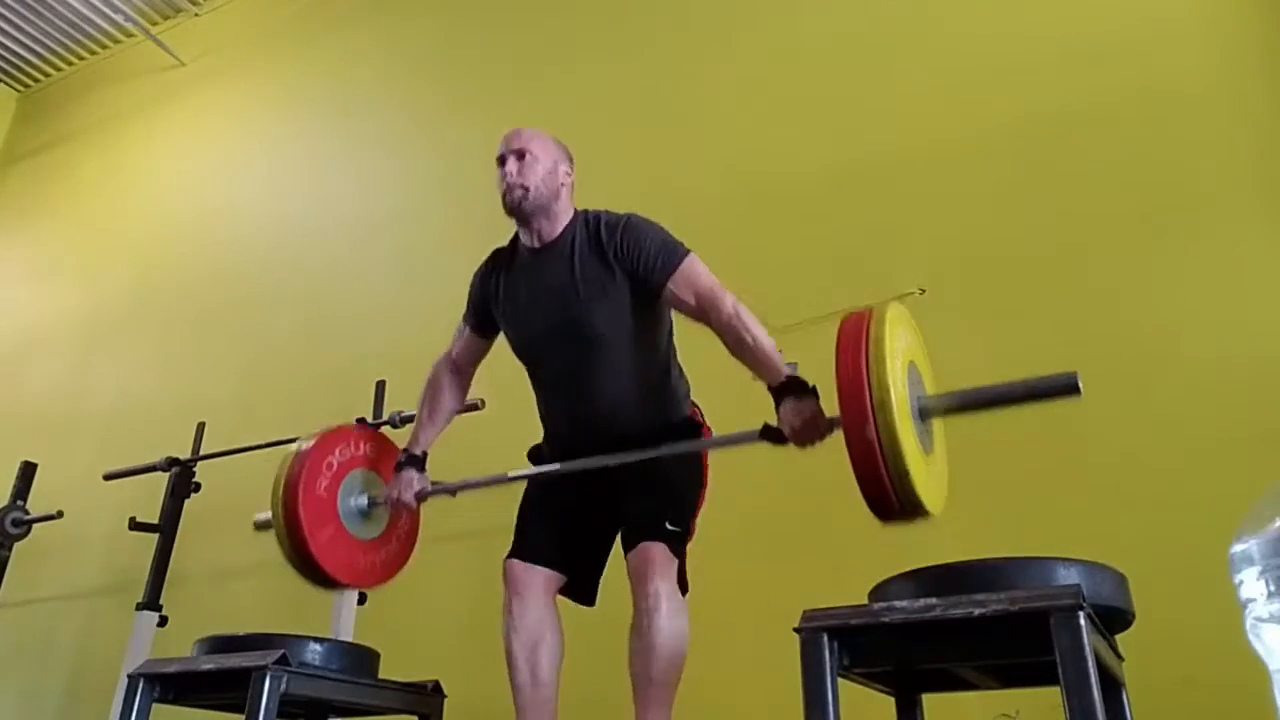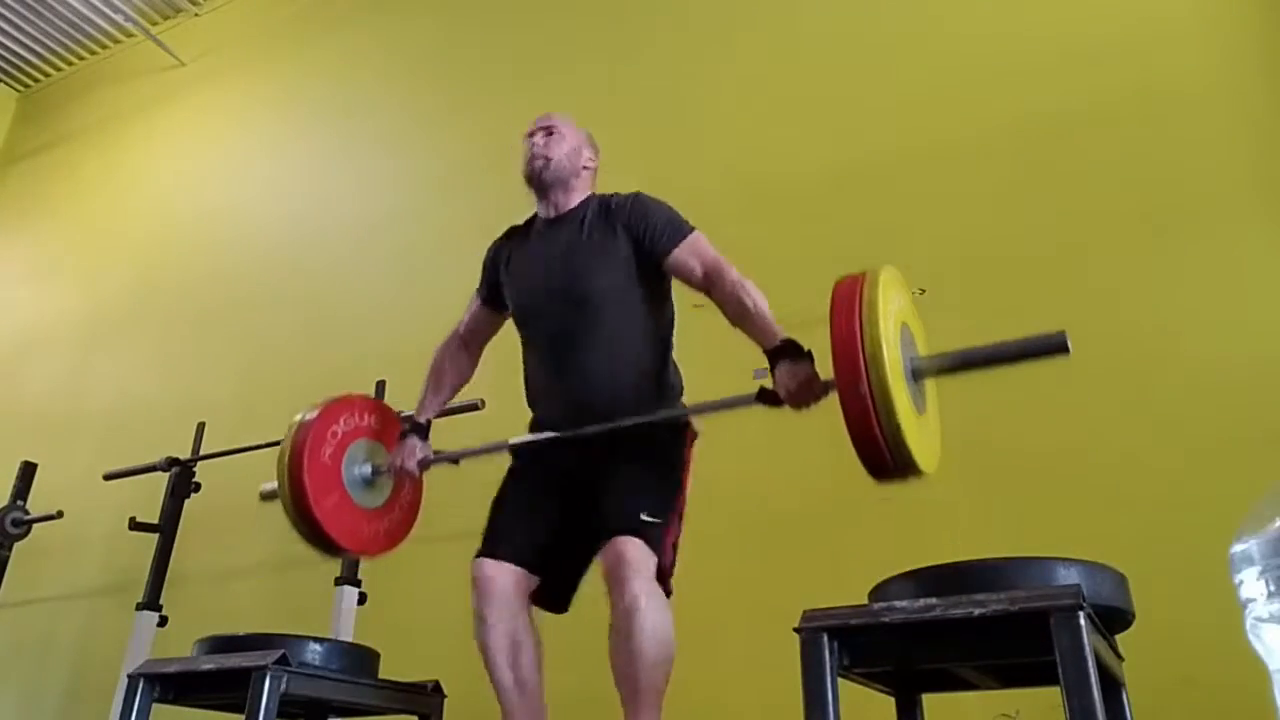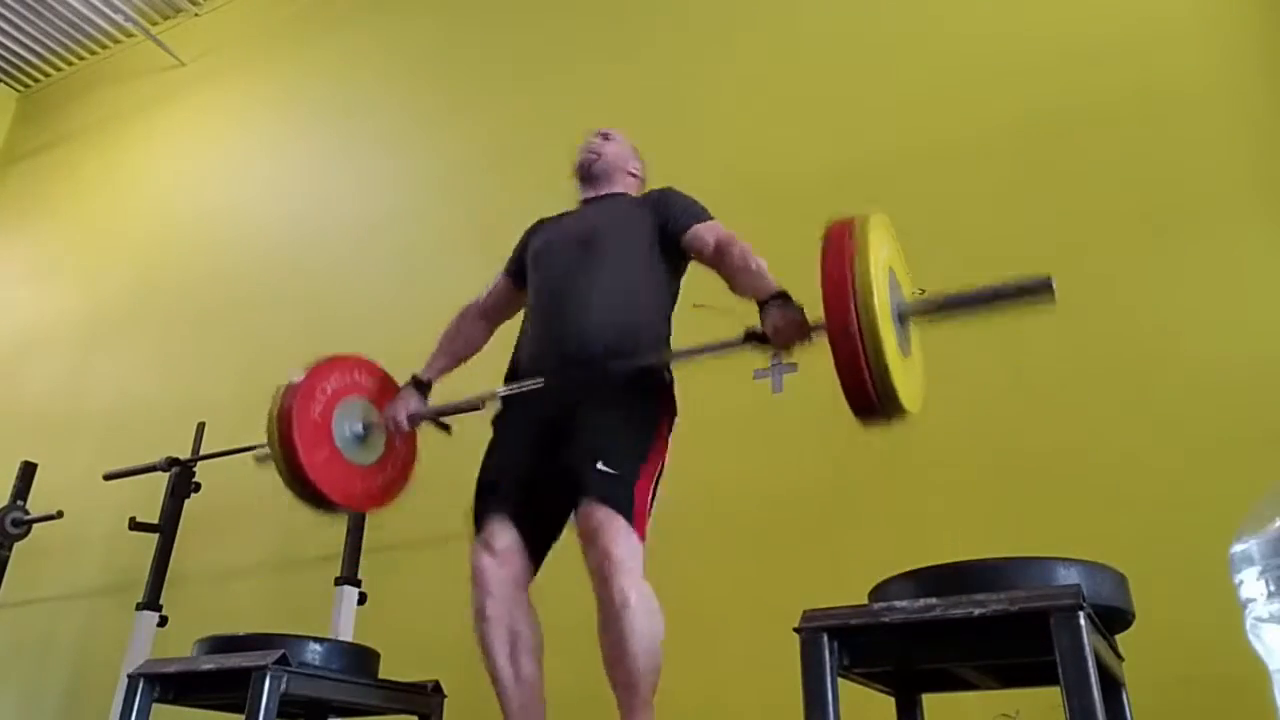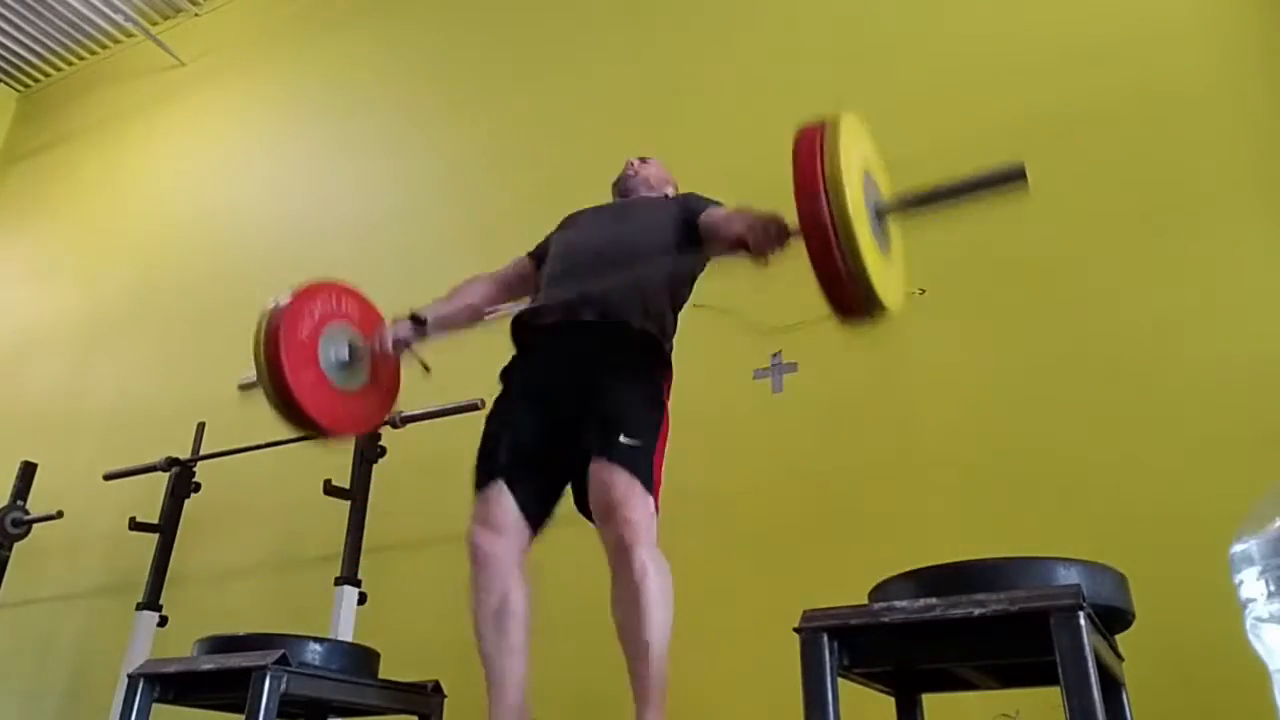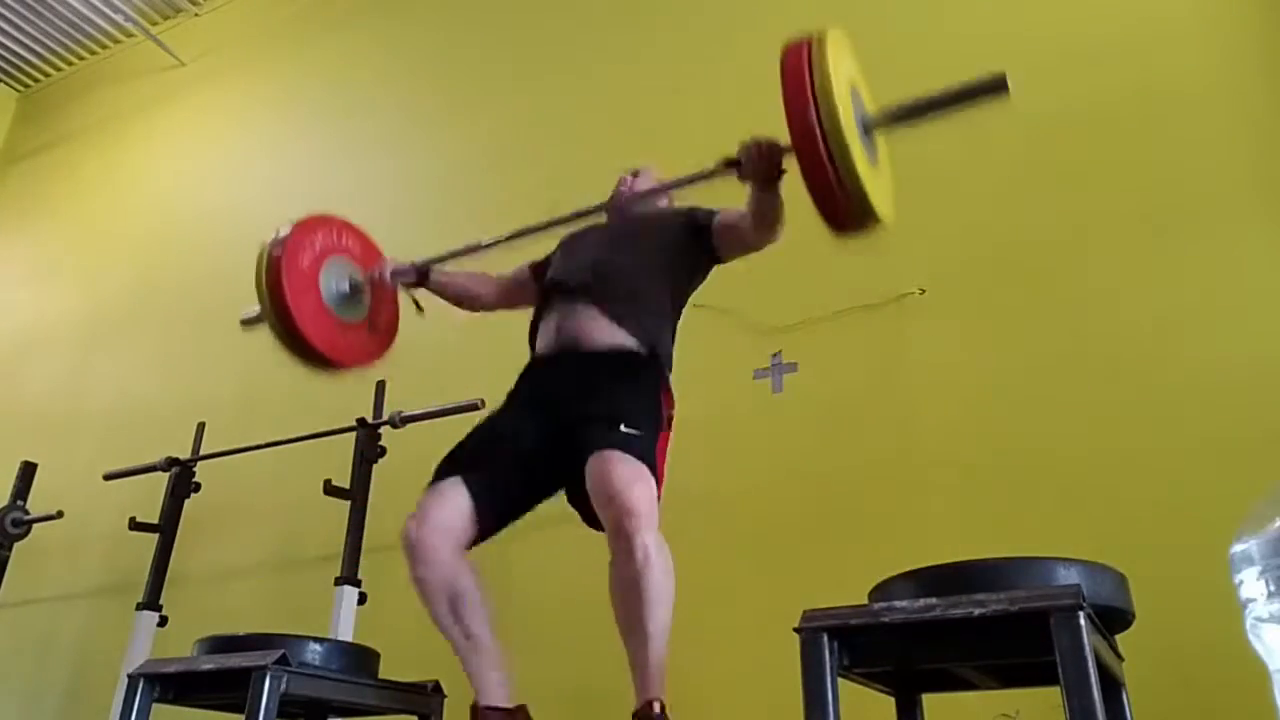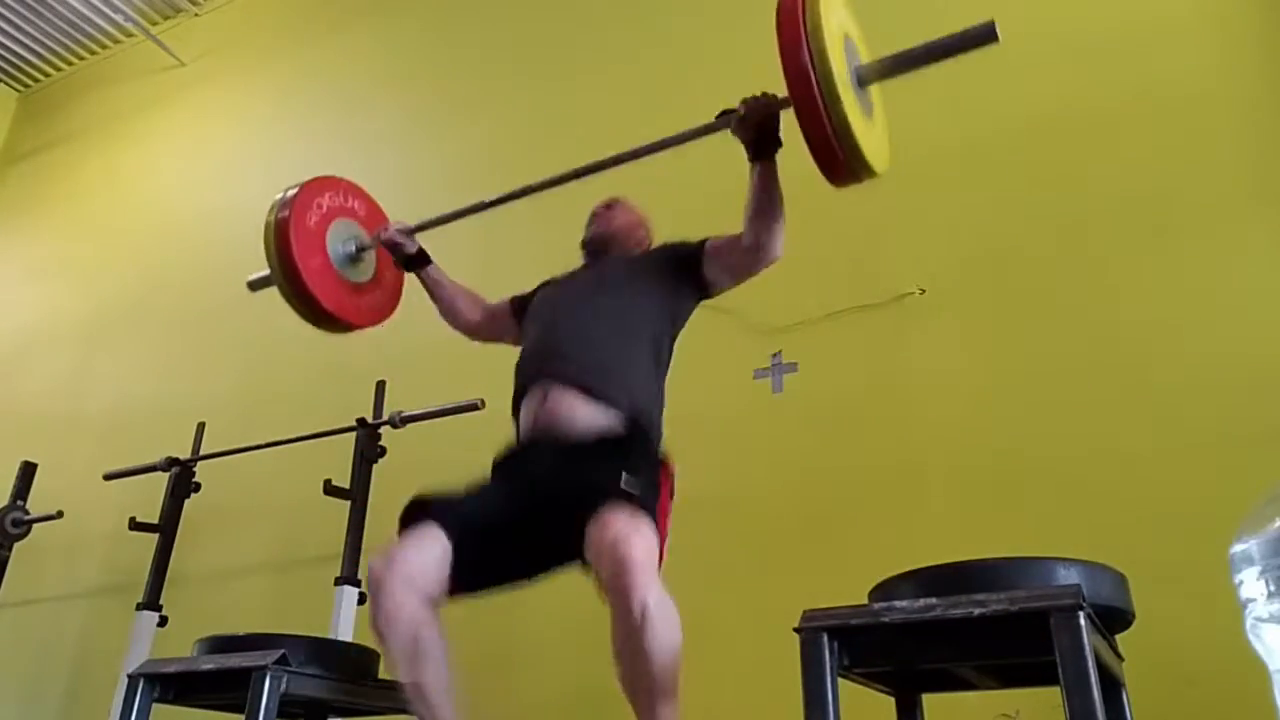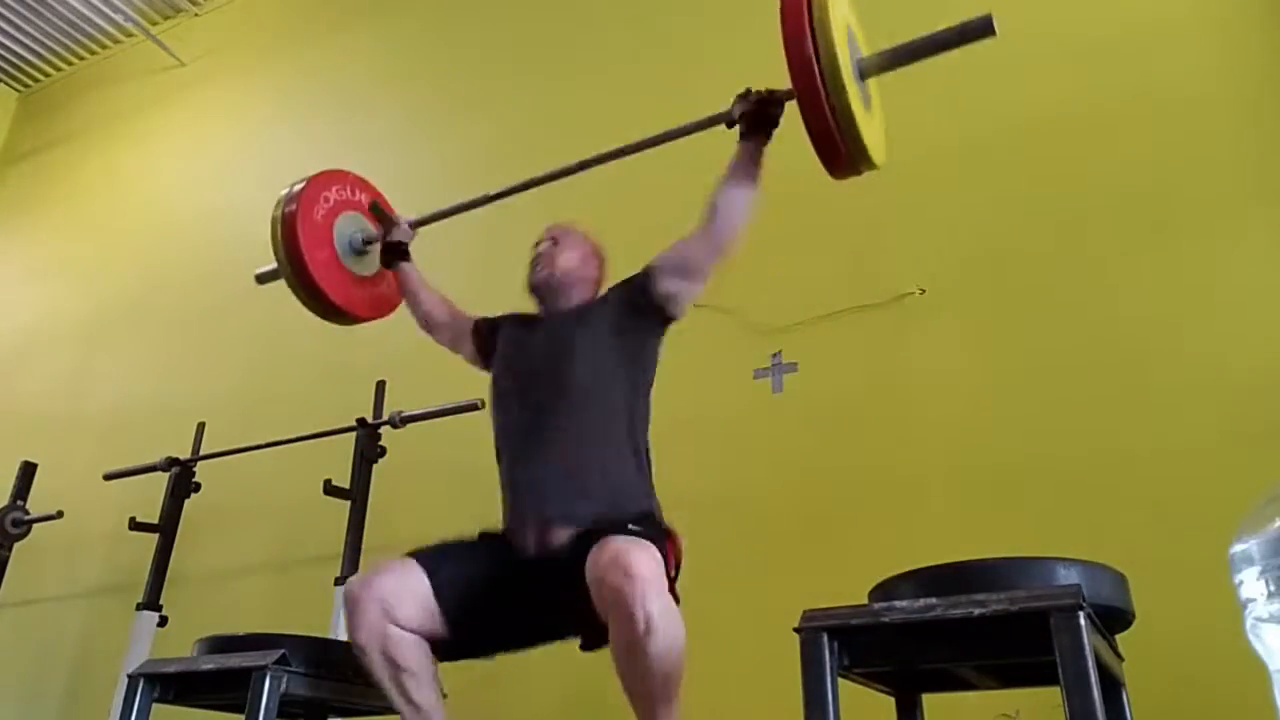
dt=0.1s
person 1, frame 1
left shoulder: (620, 238)
right shoulder: (495, 275)
left elbow: (717, 308)
right elbow: (454, 368)
left wrist: (788, 389)
right wrist: (416, 456)
left hip: (658, 445)
right hip: (571, 454)
left knee: (654, 568)
right knee: (527, 581)
person 1, frame 2
left shoulder: (630, 216)
right shoulder: (508, 251)
left elbow: (717, 276)
right elbow: (464, 341)
left wrist: (783, 353)
right wrist: (418, 427)
left hip: (643, 431)
right hip: (554, 443)
left knee: (630, 567)
right knee: (494, 580)
person 1, frame 3
left shoulder: (658, 207)
right shoulder: (543, 234)
left elbow: (725, 249)
right elbow: (483, 311)
left wrist: (773, 302)
right wrist: (420, 384)
left hip: (622, 386)
right hip: (535, 396)
left knee: (611, 548)
right knee: (495, 563)
person 1, frame 4
left shoulder: (682, 211)
right shoulder: (573, 228)
left elbow: (731, 227)
right elbow: (496, 285)
left wrist: (758, 226)
right wrist: (420, 321)
left hip: (622, 363)
right hip: (537, 367)
left knee: (626, 526)
right knee: (491, 536)
person 1, frame 5
left shoulder: (679, 228)
right shoulder: (577, 244)
left elbow: (757, 229)
right elbow: (496, 289)
left wrist: (766, 179)
right wrist: (421, 276)
left hip: (623, 377)
right hip: (539, 394)
left knee: (629, 511)
right knee: (431, 534)
person 1, frame 6
left shoulder: (664, 271)
right shoulder: (553, 295)
left elbow: (761, 247)
right elbow: (478, 317)
left wrist: (761, 151)
right wrist: (417, 260)
left hip: (613, 456)
right hip: (527, 470)
left knee: (627, 563)
right knee: (392, 580)
person 1, frame 7
left shoulder: (628, 314)
right shoulder: (506, 336)
left elbow: (714, 233)
right elbow: (438, 316)
left wrist: (754, 137)
right wrist: (398, 258)
left hip: (612, 541)
right hip: (517, 561)
left knee: (630, 583)
right knee: (370, 601)
